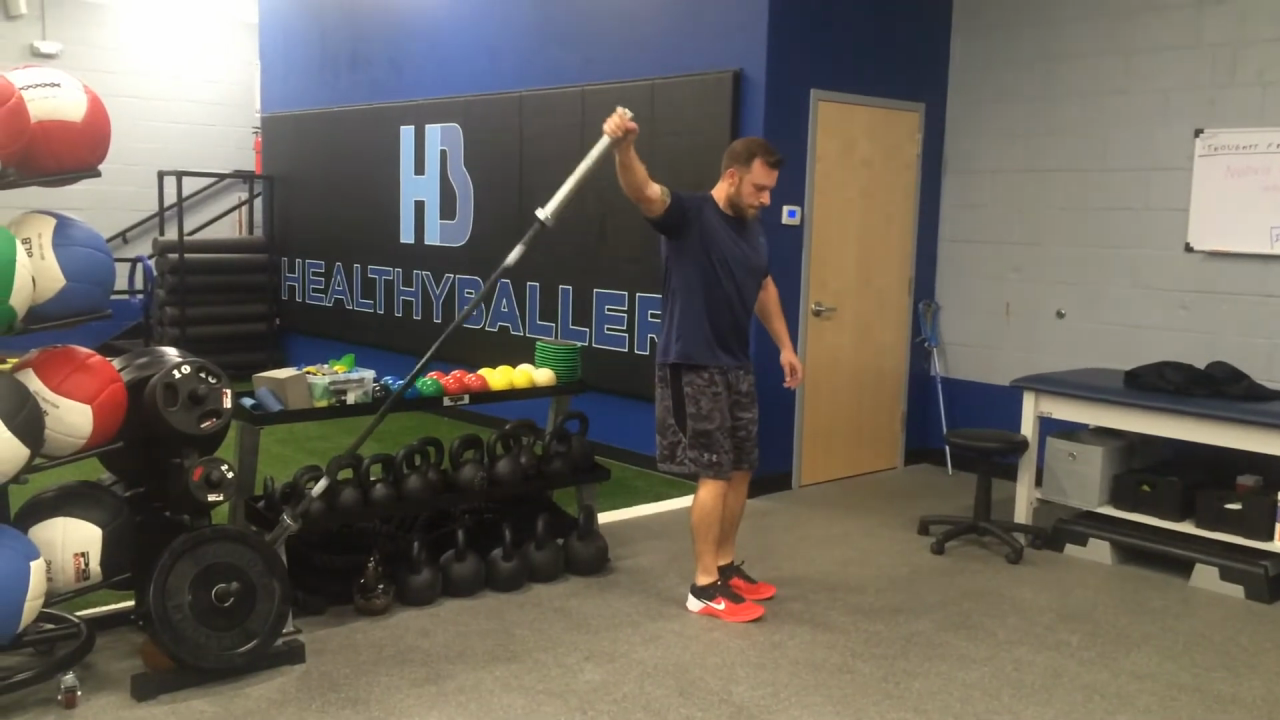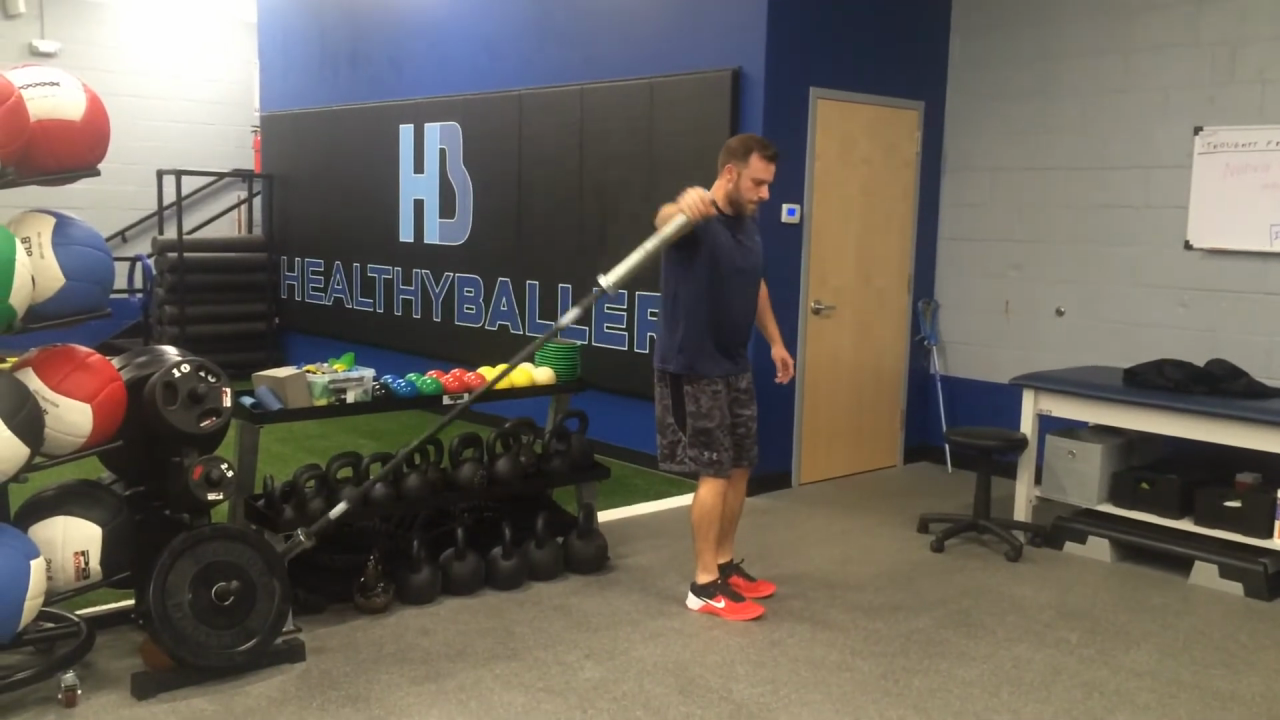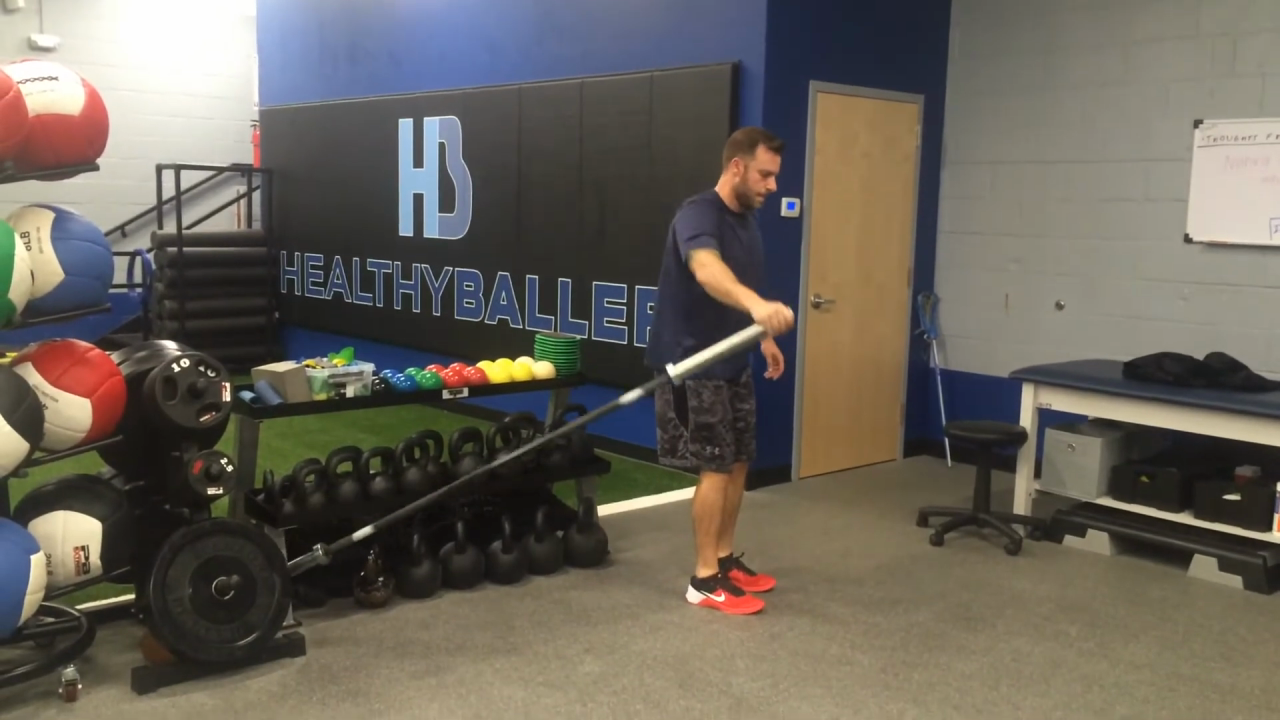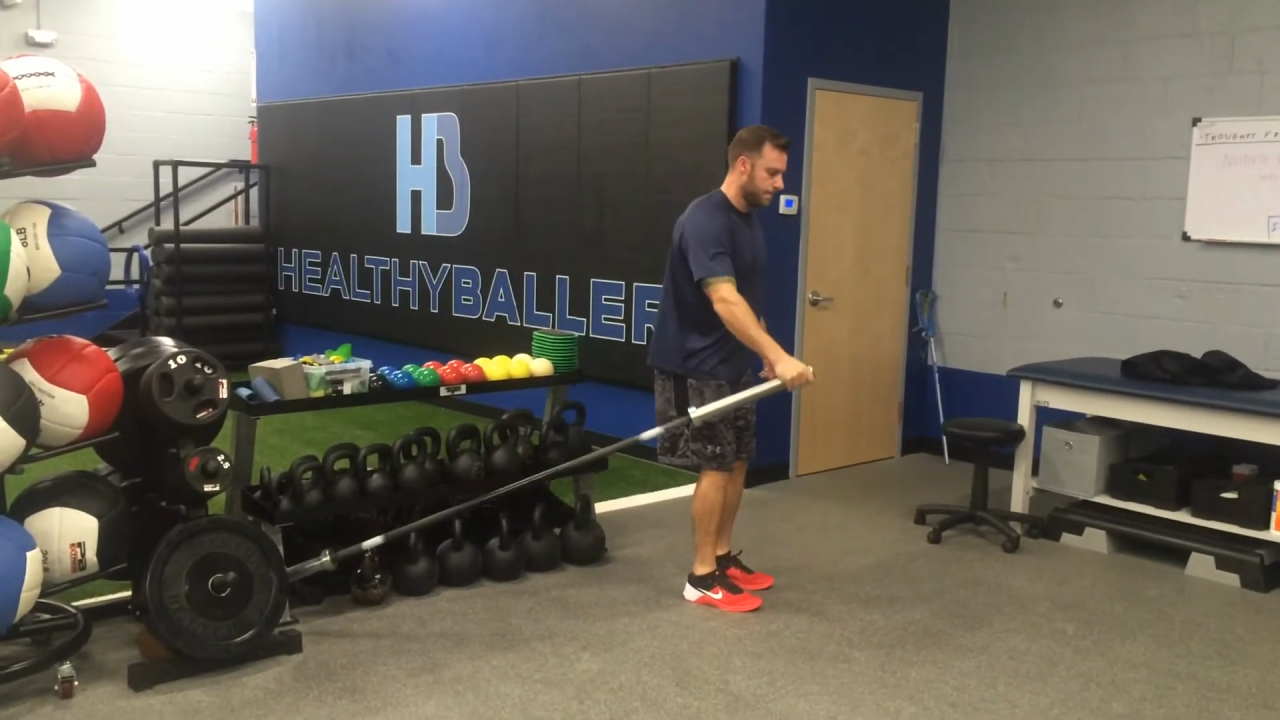
dt=0.4s
person 1, frame 1
left shoulder: (752, 229)
right shoulder: (689, 213)
left elbow: (763, 288)
right elbow: (642, 193)
left wrist: (786, 345)
right wrist: (623, 147)
left hip: (737, 367)
right hip: (693, 367)
left knee: (740, 470)
right knee: (714, 473)
left ankle: (726, 566)
right ankle: (703, 587)
person 1, frame 2
left shoulder: (746, 226)
right shoulder: (702, 217)
right elbow: (666, 222)
left wrist: (775, 341)
right wrist: (683, 209)
left hip: (734, 367)
right hip: (693, 369)
left knee: (739, 468)
right knee: (714, 472)
left ankle: (725, 564)
right ankle: (705, 585)
person 1, frame 3
left shoulder: (746, 219)
right shoulder: (699, 214)
right elbow: (707, 269)
left wrist: (765, 342)
right wrist: (757, 306)
left hip: (733, 363)
right hip: (695, 364)
left knee: (738, 463)
right knee: (715, 467)
left ankle: (725, 559)
right ankle: (704, 579)
person 1, frame 4
left shoulder: (747, 218)
right shoulder: (706, 220)
right elbow: (724, 299)
left wrist: (762, 352)
right wrist: (778, 356)
left hip: (732, 364)
right hip: (697, 366)
left knee: (737, 463)
right knee: (716, 466)
left ankle: (723, 557)
right ankle: (702, 576)
